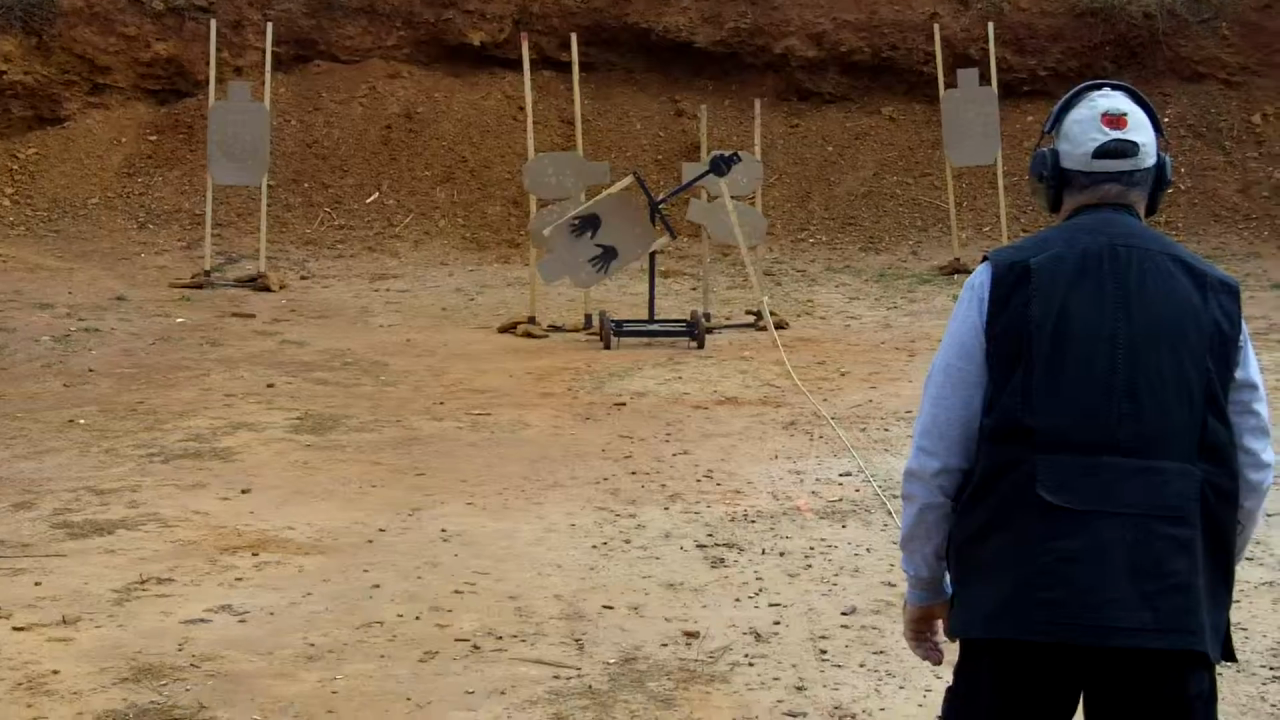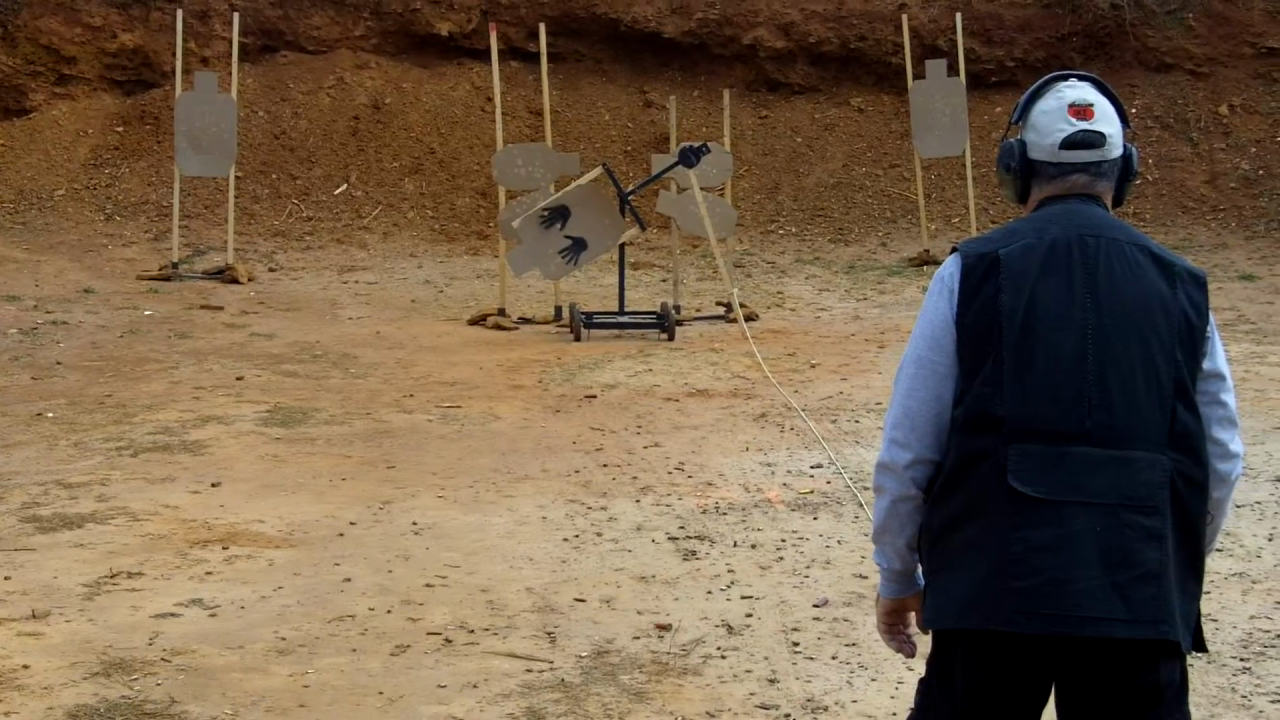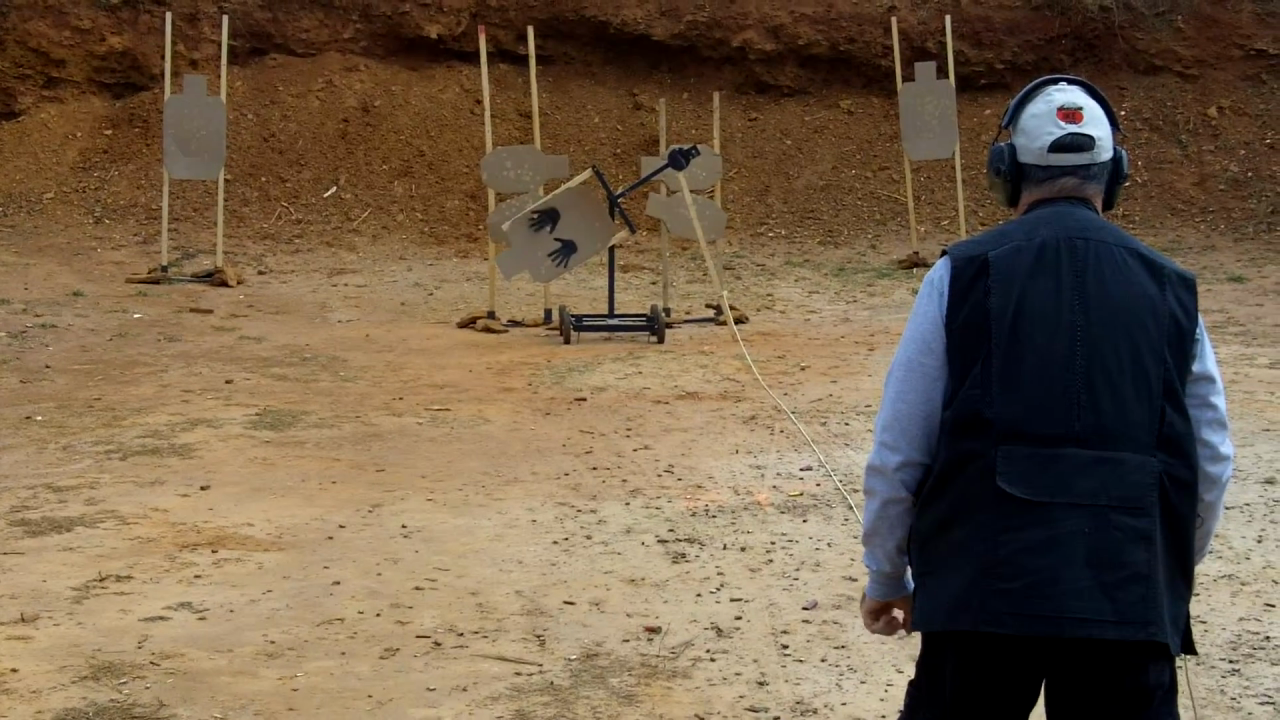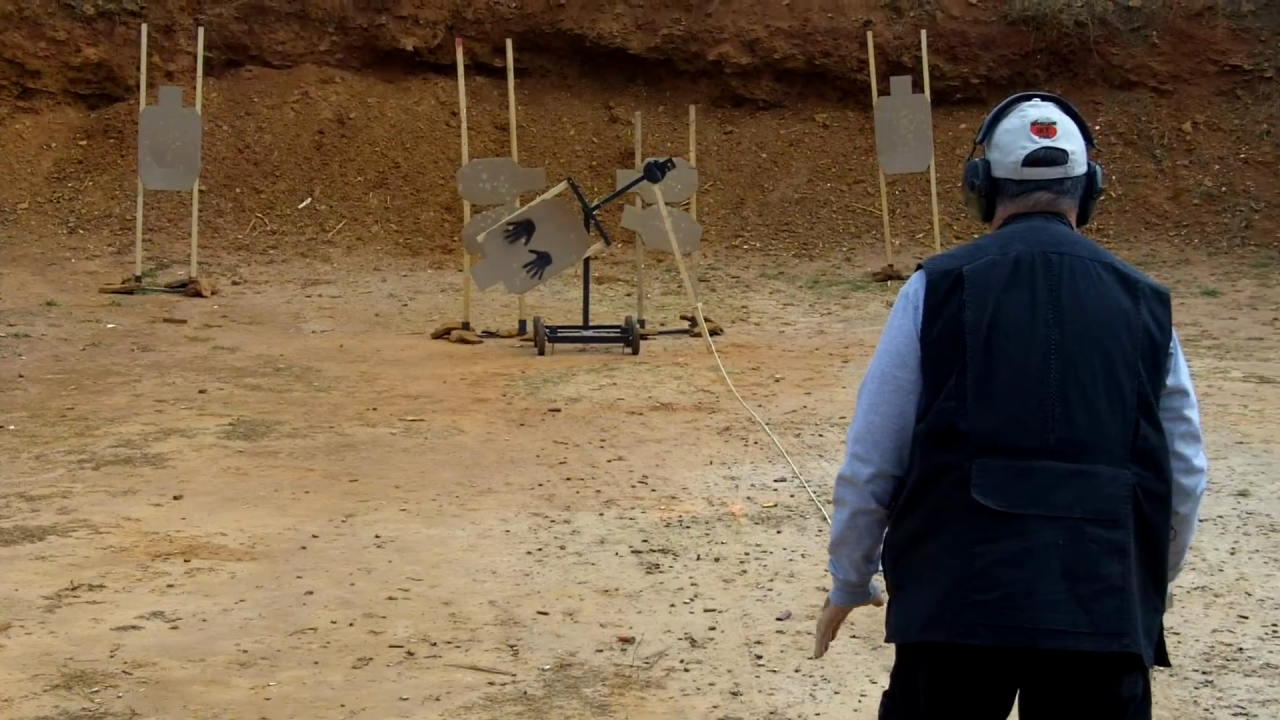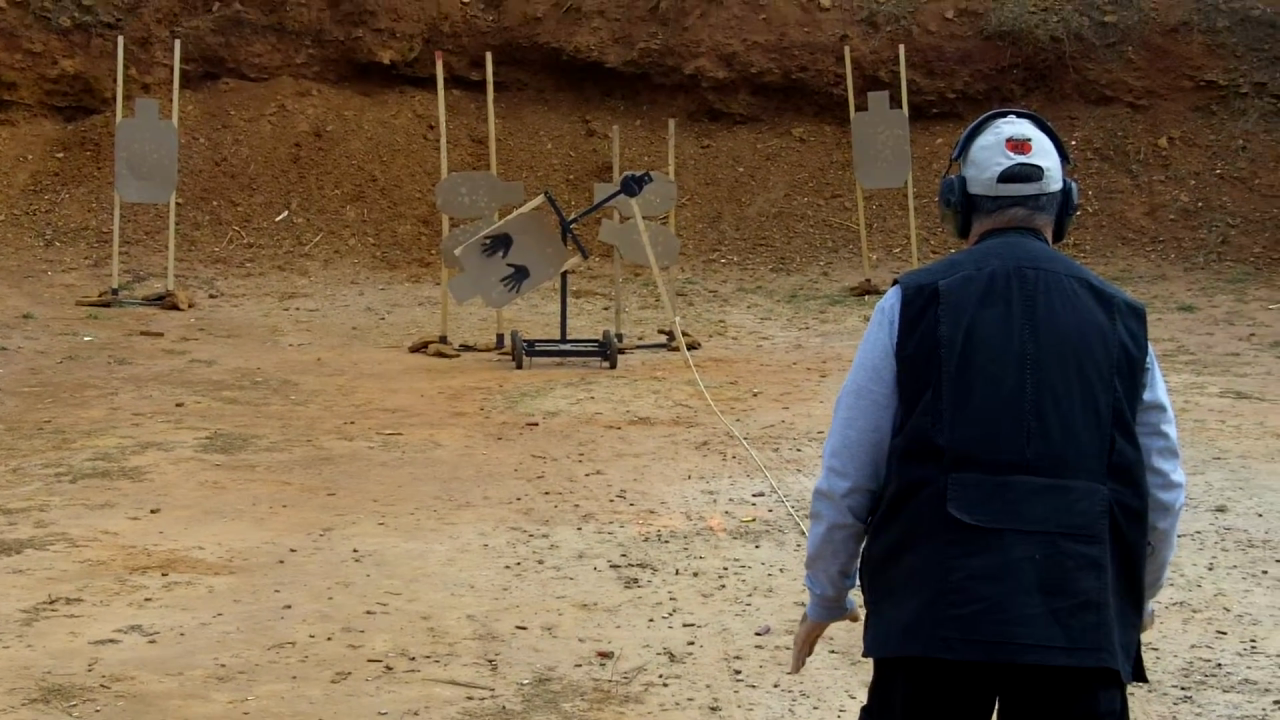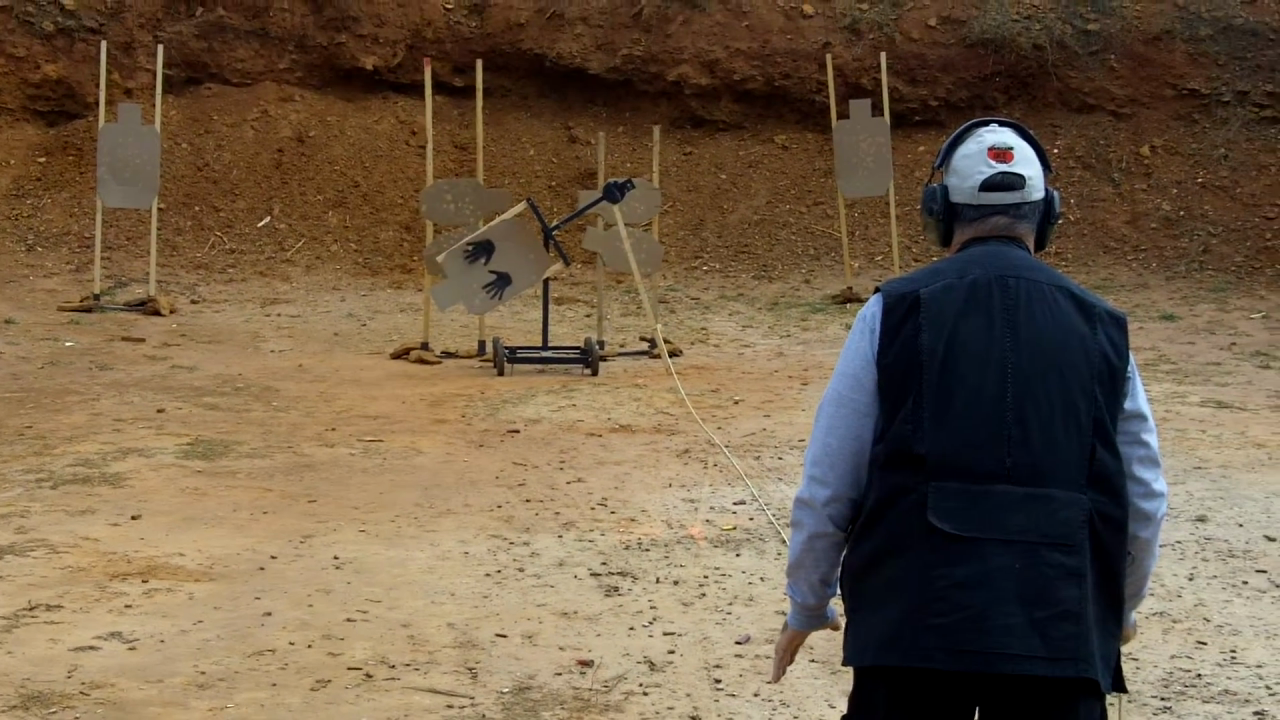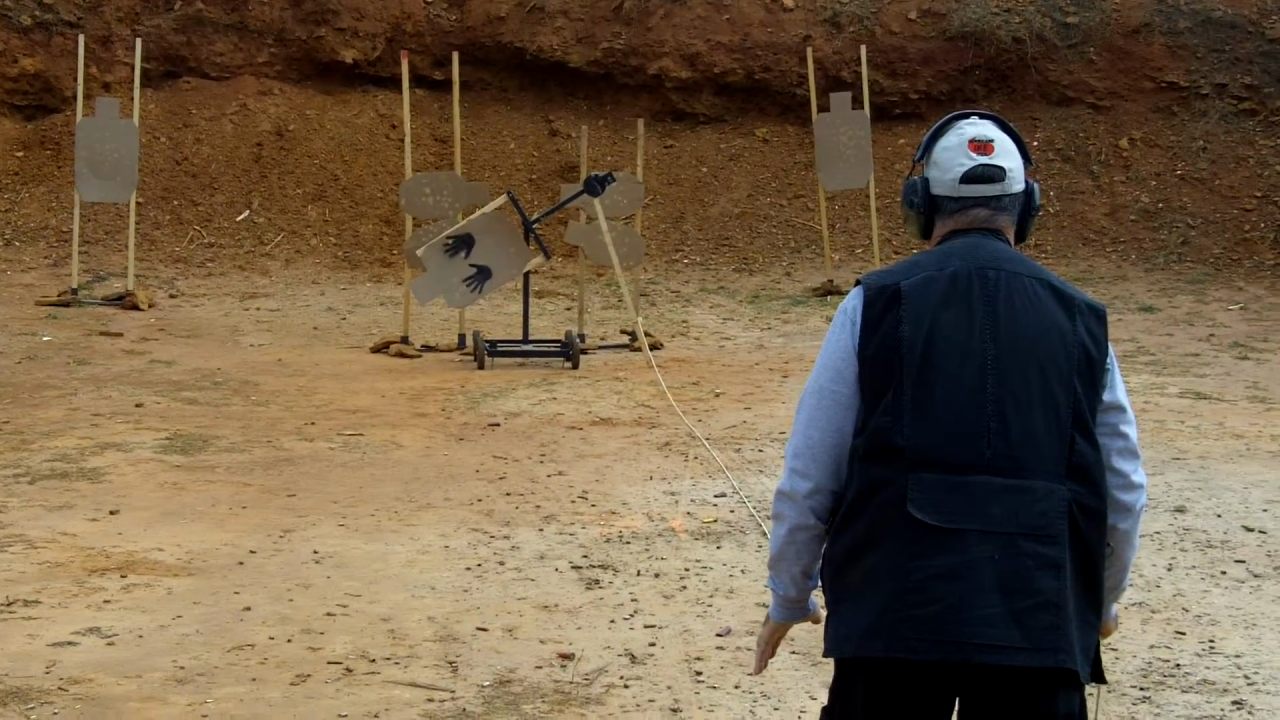
dt=0.4s
person 1, frame 1
left shoulder: (1004, 280)
right shoulder: (1214, 296)
left elbow: (936, 459)
left wrist: (925, 583)
right wrist: (1204, 582)
left hip: (1020, 599)
right hip: (1169, 608)
person 1, frame 2
left shoulder: (974, 271)
right shoulder: (1181, 286)
left elbow: (908, 449)
right elbow: (1220, 460)
left wrist: (898, 575)
right wrist: (1177, 570)
left hip: (992, 588)
right hip: (1139, 595)
person 1, frame 3
left shoulder: (963, 274)
right shoulder: (1171, 289)
left elbow: (897, 451)
right elbow: (1211, 463)
left wrist: (886, 575)
right wrist: (1170, 574)
left hip: (981, 589)
right hip: (1130, 596)
person 1, frame 4
left shoulder: (939, 287)
right shoulder: (1144, 304)
left elbow: (870, 464)
right elbow: (1184, 474)
left wrist: (850, 579)
right wrist: (1151, 582)
left hip: (955, 599)
right hip: (1102, 606)
person 1, frame 5
left shoulder: (915, 303)
right shoulder: (1120, 318)
left elbow: (846, 479)
right elbow: (1162, 489)
left wrist: (826, 596)
right wrist: (1134, 598)
left hip: (933, 613)
right hip: (1079, 620)
person 1, frame 6
left shoulder: (895, 312)
right shoulder: (1101, 328)
left elbow: (827, 488)
right elbow: (1144, 500)
left wrist: (806, 605)
right wrist: (1117, 608)
left hip: (913, 624)
right hip: (1059, 631)
person 1, frame 7
left shoulder: (876, 303)
right shoulder: (1081, 319)
left elbow: (808, 480)
right elbow: (1123, 491)
left wrist: (788, 597)
right wrist: (1100, 600)
left hip: (894, 611)
right hip: (1039, 619)
